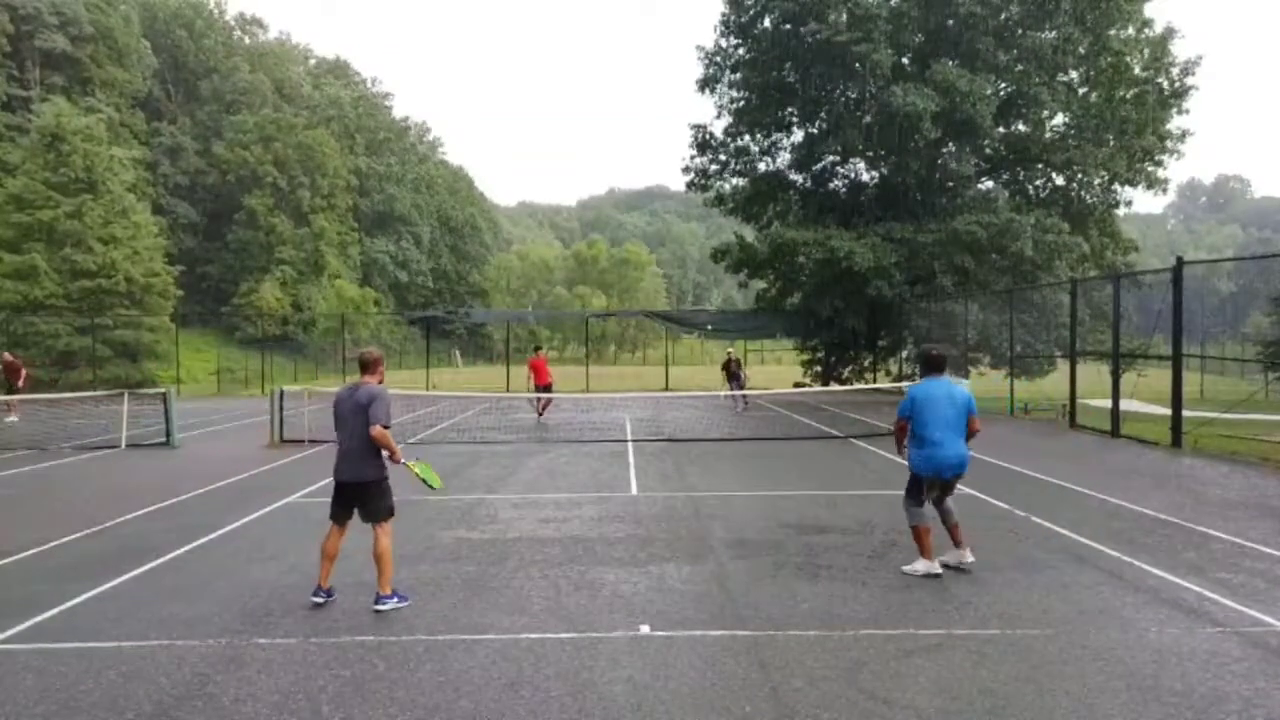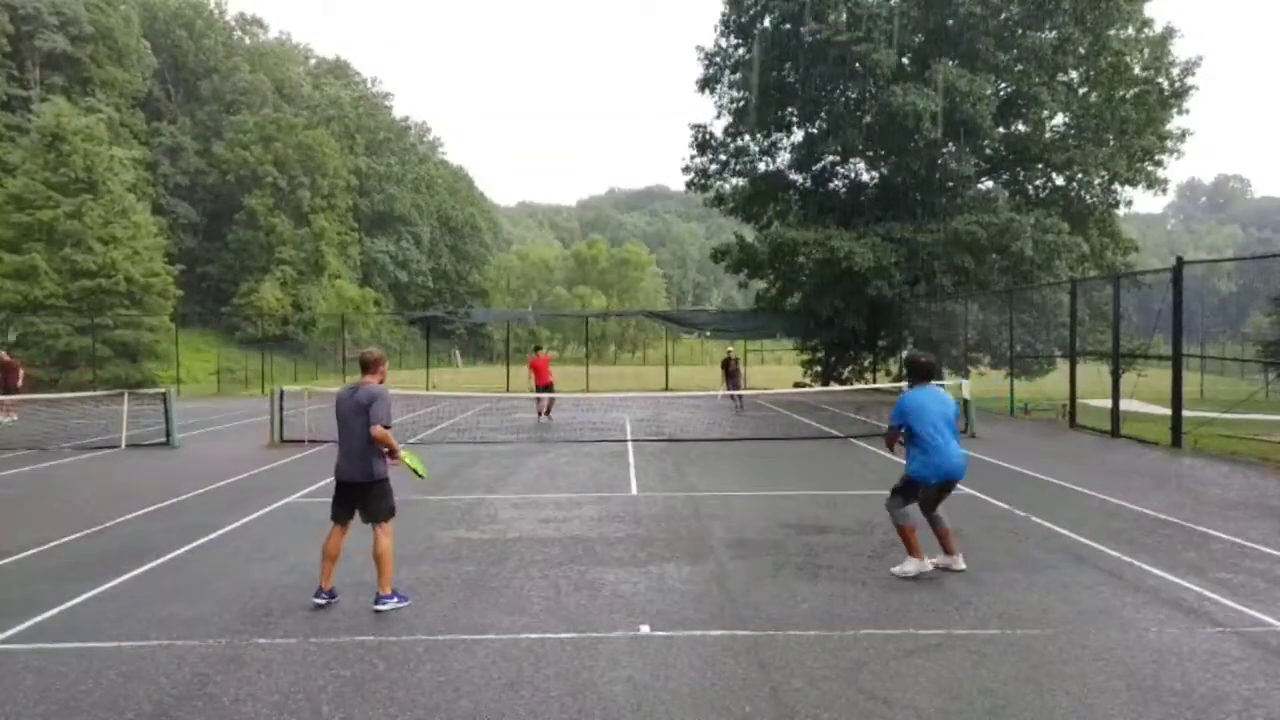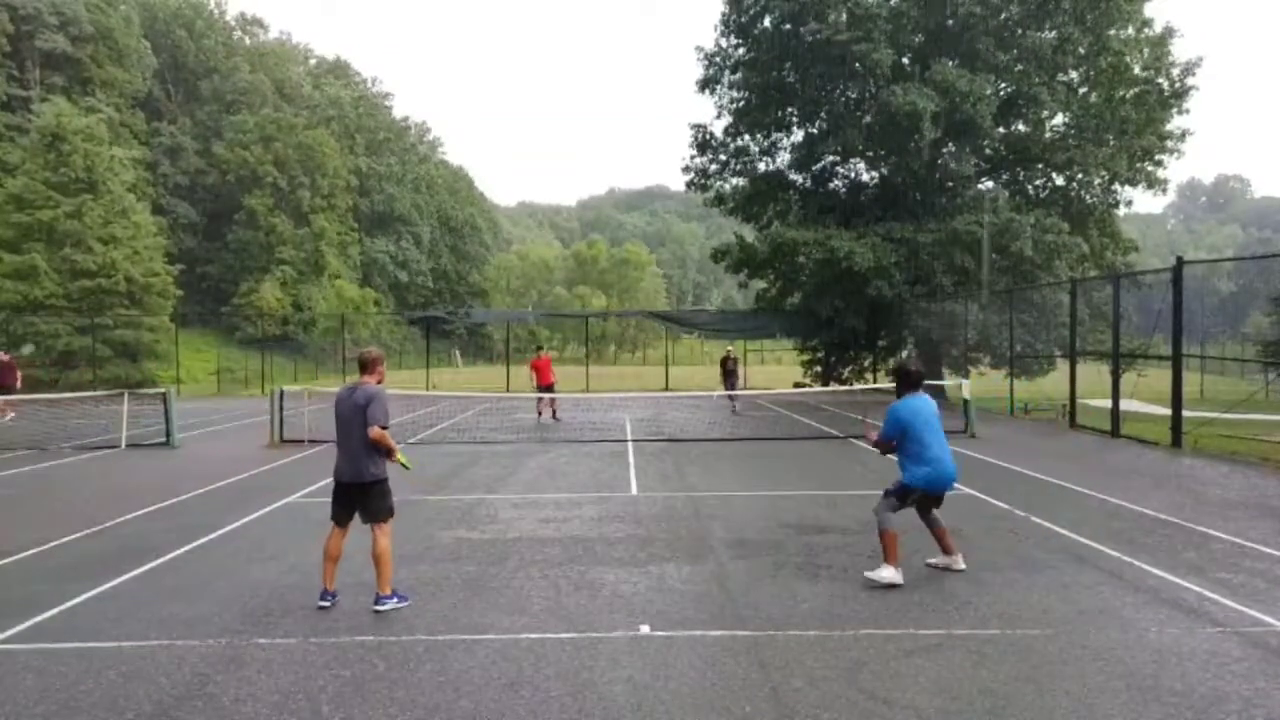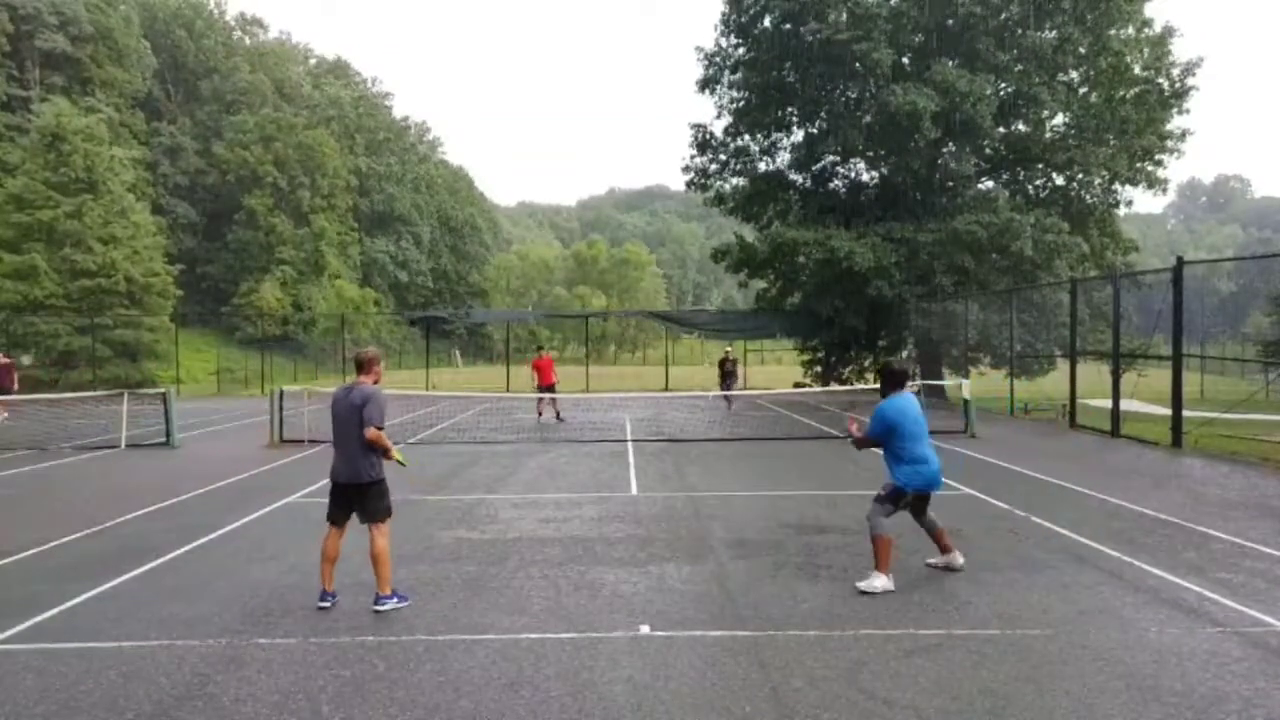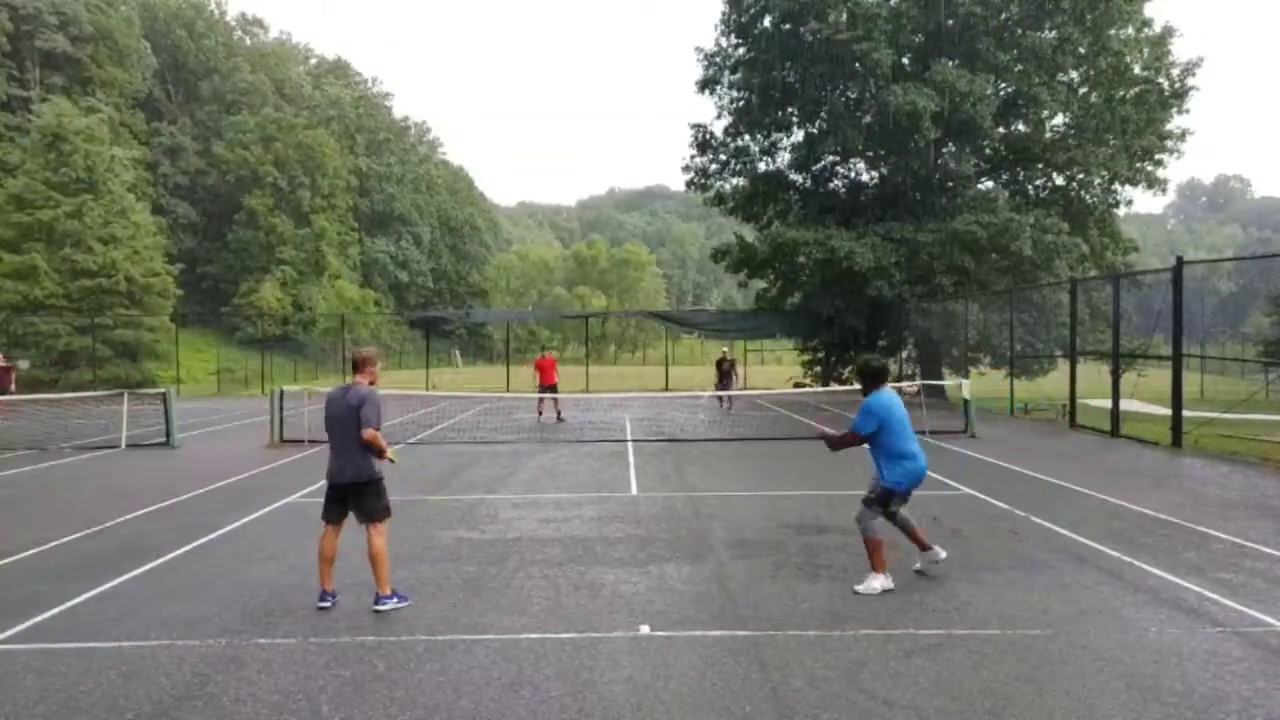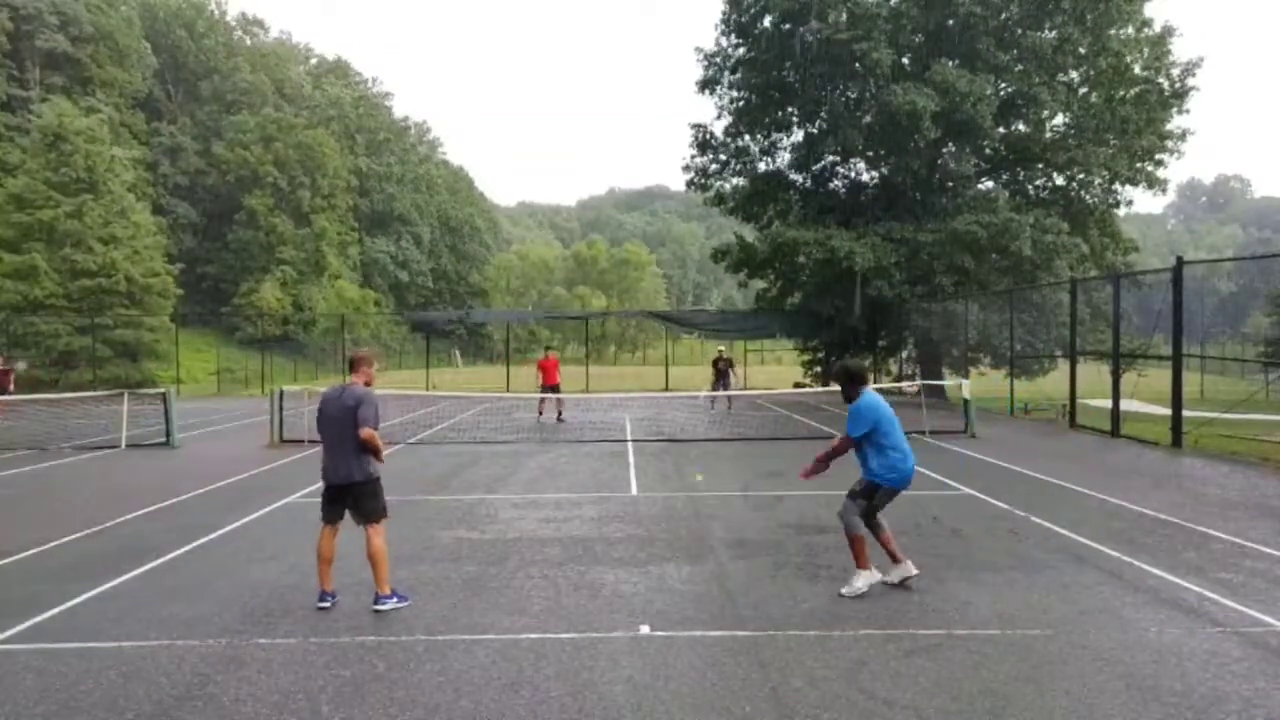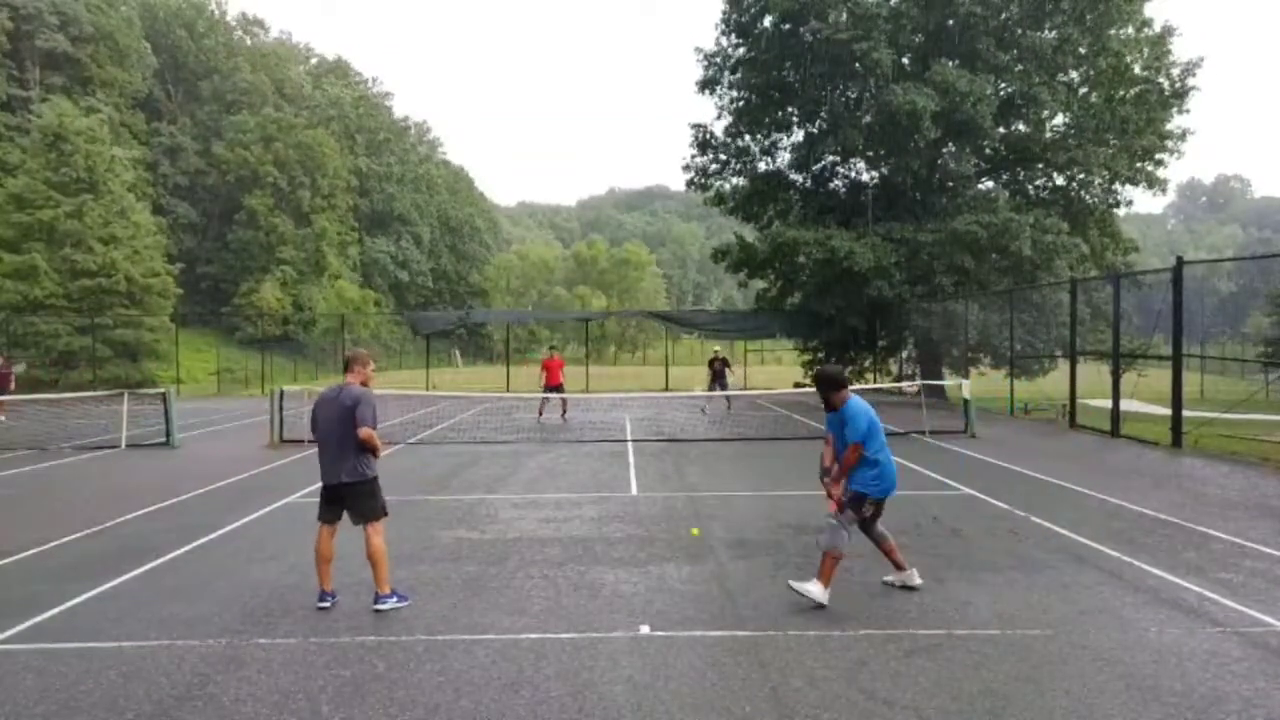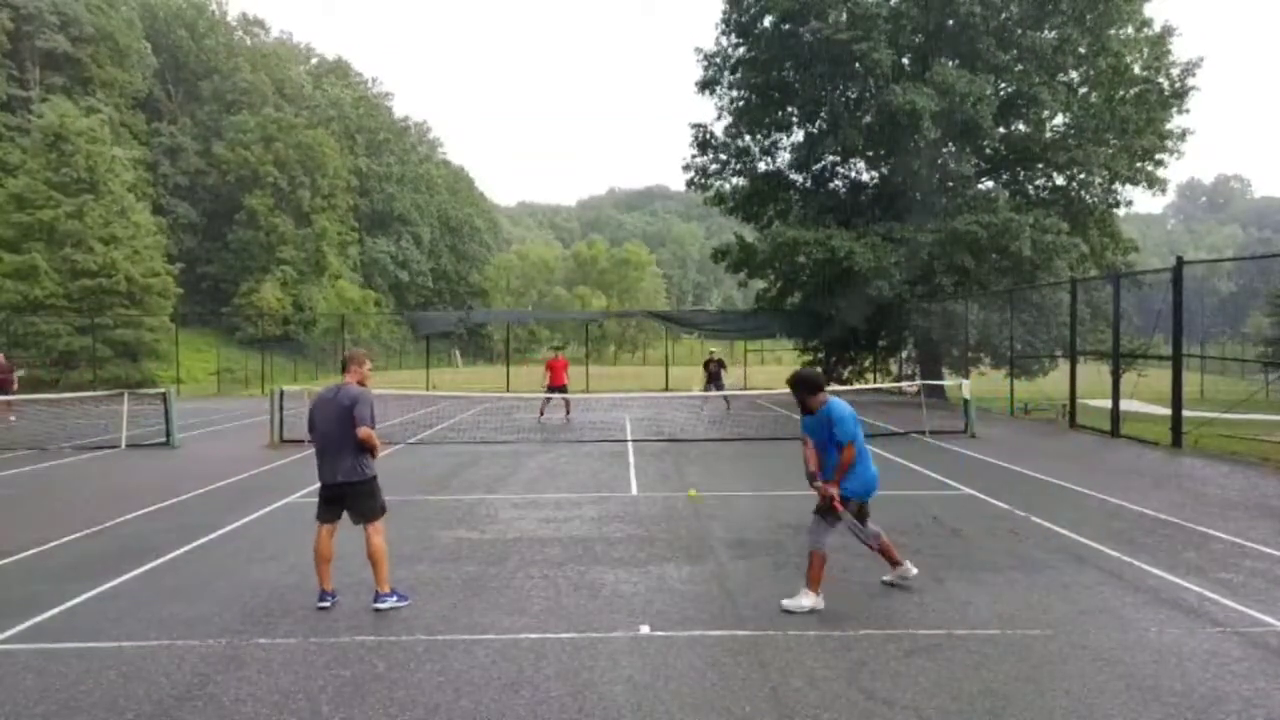
dt=0.1s
person 1, frame 1
left shoulder: (342, 394)
right shoulder: (377, 393)
right elbow: (377, 431)
right wrist: (395, 451)
left hip: (343, 473)
right hip: (370, 474)
left knee: (337, 527)
right knee: (382, 529)
left ankle: (322, 588)
right ankle: (385, 594)
person 1, frame 2
left shoulder: (343, 394)
right shoulder: (378, 393)
right elbow: (378, 431)
right wrist: (395, 448)
left hip: (344, 472)
right hip: (371, 473)
left knee: (338, 528)
right knee: (383, 529)
left ankle: (324, 589)
right ankle: (385, 594)
person 1, frame 3
left shoulder: (342, 395)
right shoulder: (375, 394)
right elbow: (375, 432)
right wrist: (392, 448)
left hip: (343, 473)
right hip: (370, 474)
left knee: (338, 529)
right knee: (381, 530)
left ankle: (327, 591)
right ankle: (384, 595)
person 1, frame 4
left shoulder: (338, 395)
right shoulder: (372, 395)
right elbow: (371, 433)
right wrist: (388, 447)
left hip: (341, 473)
right hip: (367, 475)
left knee: (335, 530)
right knee: (379, 530)
left ankle: (326, 592)
right ankle: (384, 595)
person 1, frame 5
left shoulder: (333, 395)
right shoulder: (368, 395)
right elbow: (368, 434)
right wrist: (383, 448)
left hip: (336, 473)
right hip: (364, 475)
left knee: (331, 529)
right knee: (377, 529)
left ankle: (326, 592)
right ankle: (384, 595)
person 1, frame 6
left shoulder: (327, 396)
right shoulder: (365, 395)
left elbow: (322, 432)
right elbow: (366, 433)
right wrist: (379, 448)
left hip: (332, 474)
right hip: (361, 475)
left knee: (329, 530)
right knee: (375, 530)
left ankle: (326, 592)
right ankle: (384, 594)
person 1, frame 7
left shoulder: (323, 397)
right shoulder: (363, 395)
left elbow: (315, 433)
right elbow: (364, 433)
right wrist: (377, 447)
left hip: (330, 474)
right hip: (359, 475)
left knee: (326, 529)
right knee: (374, 529)
left ankle: (325, 593)
right ankle: (384, 594)
person 1, frame 8
left shoulder: (320, 397)
right shoulder: (361, 395)
left elbow: (313, 434)
right elbow: (363, 432)
right wrist: (376, 446)
left hip: (329, 474)
right hip: (358, 474)
left knee: (326, 529)
right knee: (375, 528)
left ankle: (325, 592)
right ankle: (384, 593)
person 2, frame 1
left shoulder: (915, 391)
right shoulder: (962, 392)
left elbow: (900, 427)
right elbow: (974, 429)
left wrist: (901, 446)
left hip: (927, 461)
right hip: (957, 460)
left knee: (914, 505)
right knee: (941, 500)
left ankle: (928, 561)
right ankle: (961, 551)
person 2, frame 2
left shoulder: (907, 399)
right shoulder: (947, 398)
left elbow: (891, 437)
left wrist: (890, 442)
left hip: (928, 467)
right hip: (954, 466)
left knee: (895, 505)
right knee: (929, 507)
left ankle: (916, 559)
right ankle: (953, 557)
person 2, frame 3
left shoulder: (898, 409)
right shoulder: (929, 402)
left elbow: (883, 445)
left wrist: (872, 439)
right wrist: (895, 445)
left hip: (924, 475)
right hip: (946, 472)
left knee: (883, 509)
right knee: (926, 510)
left ankle: (891, 569)
right ankle: (952, 557)
person 2, frame 4
left shoulder: (885, 409)
right shoulder: (910, 400)
left elbow: (865, 442)
left wrist: (855, 434)
right wrist: (863, 436)
left hip: (912, 476)
right hip: (927, 471)
left knee: (876, 515)
right knee: (920, 513)
left ankle: (882, 576)
right ankle: (950, 555)
person 2, frame 5
left shoulder: (873, 404)
right shoulder: (890, 396)
left elbow: (853, 438)
right elbow: (868, 435)
left wrist: (832, 439)
right wrist: (838, 439)
left hip: (899, 472)
right hip: (911, 466)
left knee: (865, 517)
right knee: (890, 511)
left ankle: (880, 576)
right ankle: (930, 551)
person 2, frame 6
left shoulder: (865, 406)
right shoulder: (869, 401)
left elbow: (845, 443)
right elbow: (847, 441)
left wrist: (817, 463)
right wrist: (825, 461)
left hip: (890, 471)
right hip: (893, 469)
left knee: (848, 512)
right knee: (868, 516)
left ankle: (865, 571)
right ankle: (901, 566)
person 2, frame 7
left shoulder: (854, 411)
right shoulder: (835, 412)
left elbow: (854, 453)
right elbow: (830, 446)
left wrist: (834, 482)
right wrist: (827, 477)
left hip: (871, 481)
right hip: (870, 479)
left knee: (836, 525)
right knee: (869, 526)
left ankle: (820, 587)
right ankle: (906, 573)
person 2, frame 8
left shoulder: (838, 412)
right shoulder: (809, 416)
left elbow: (849, 454)
right elbow: (810, 450)
left wrist: (830, 485)
right wrist: (817, 482)
left hip: (852, 483)
right hip: (855, 481)
left knee: (818, 529)
right knee: (861, 525)
left ankle: (811, 595)
right ankle: (902, 567)
